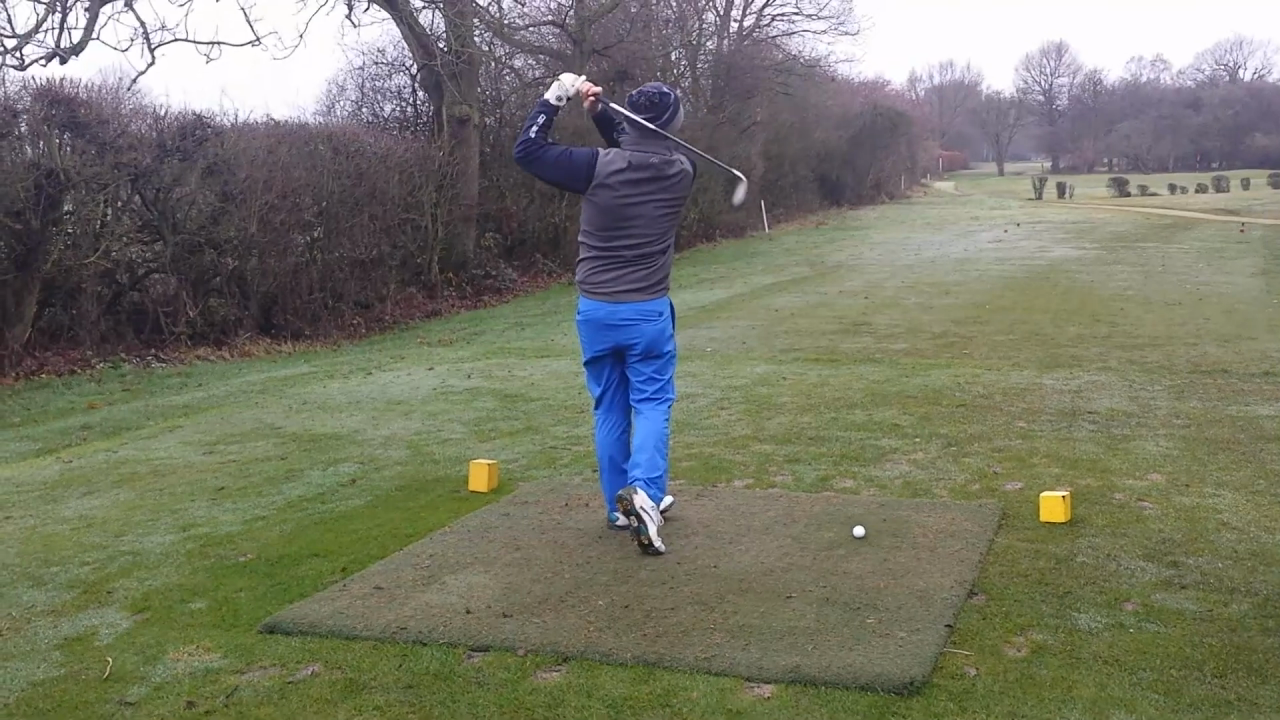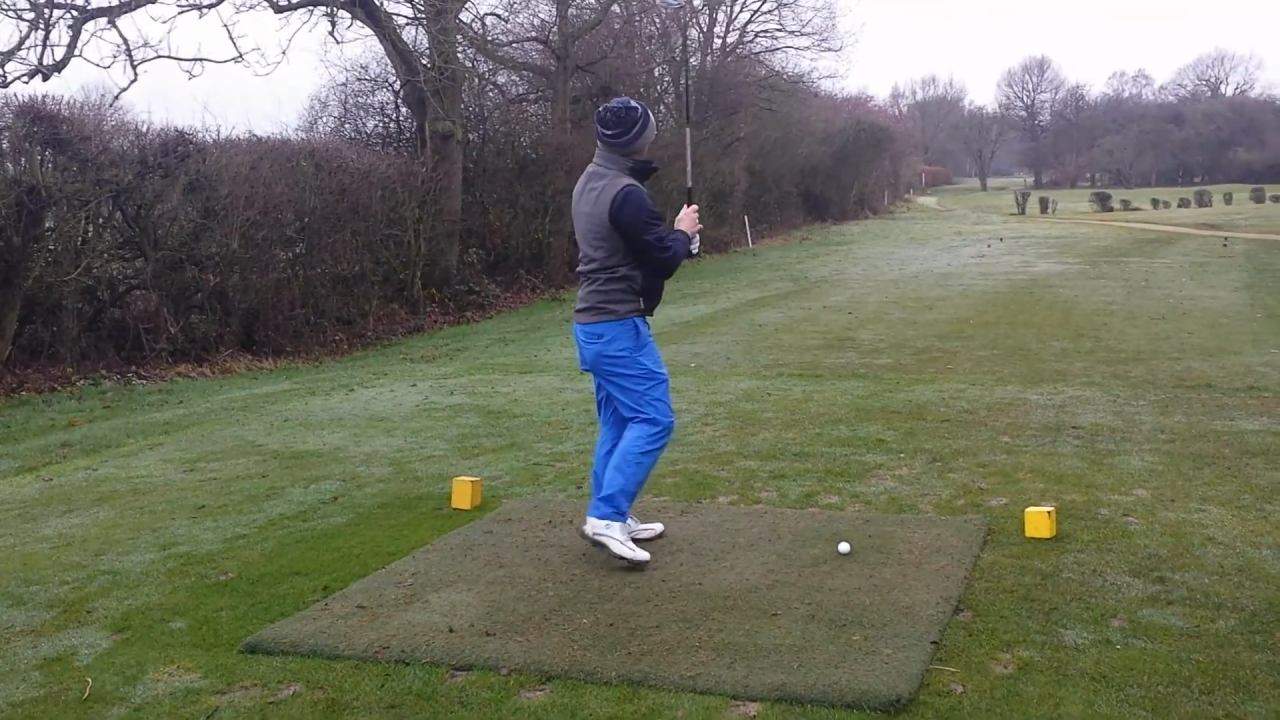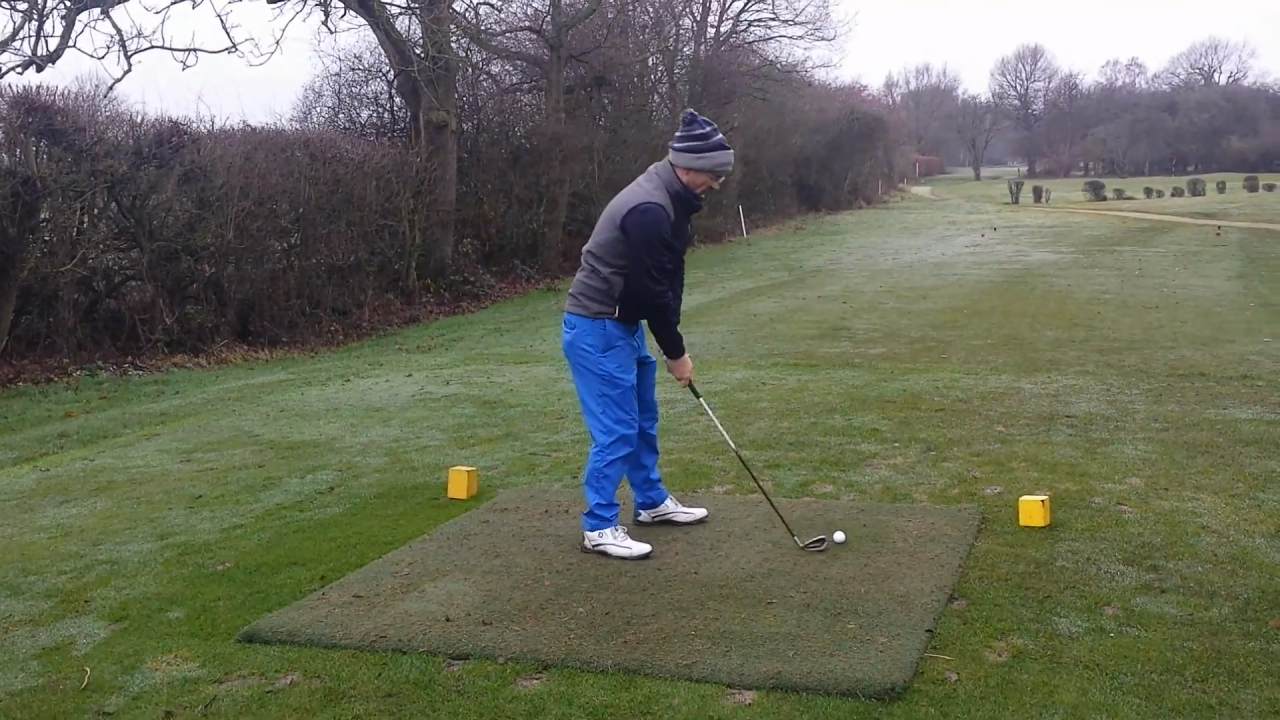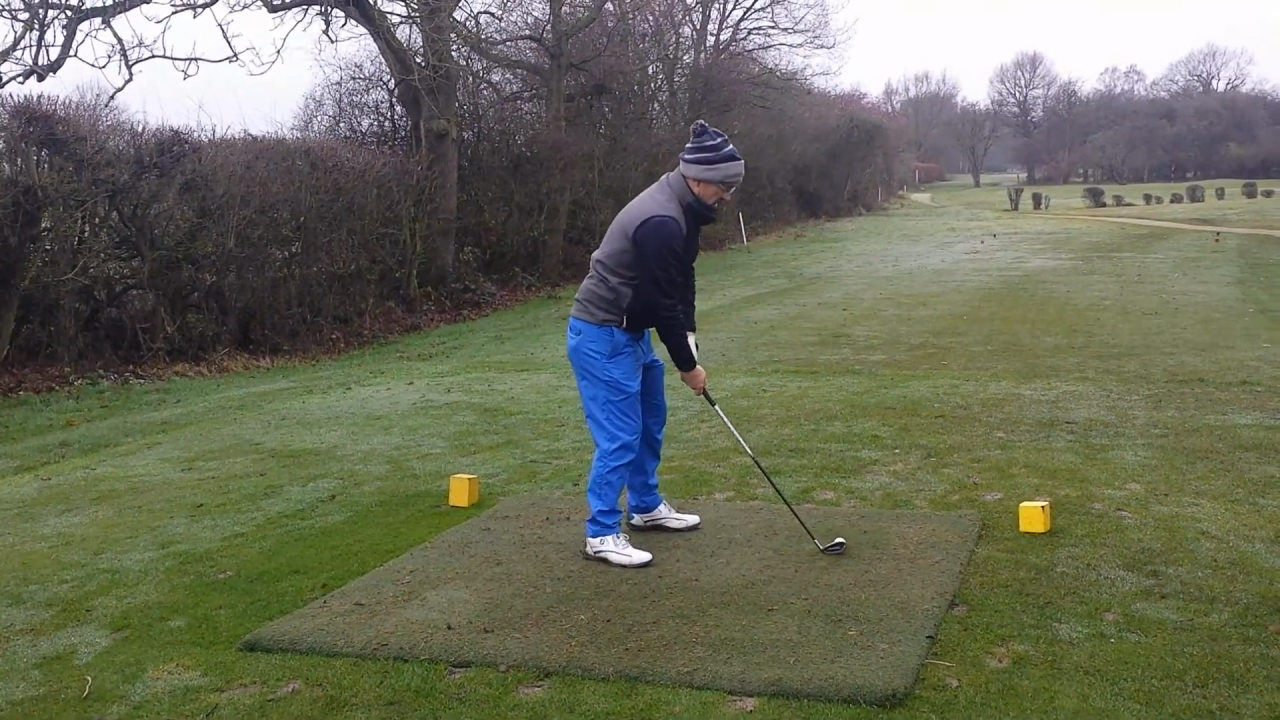
dt=1s
person 1, frame 1
left shoulder: (598, 166)
right shoulder: (682, 171)
left elbow: (527, 152)
left wrist: (555, 96)
right wrist: (598, 110)
left hip: (596, 310)
right hip: (649, 311)
left knee: (609, 408)
right knee: (653, 404)
left ankle: (621, 504)
right ankle: (645, 492)
person 1, frame 2
left shoulder: (591, 182)
right shoulder: (627, 194)
right elbow: (660, 261)
left wrist: (675, 236)
right wrist: (684, 233)
left hip: (599, 324)
right hip: (618, 326)
left knee: (620, 423)
right knee: (652, 422)
left ankle: (611, 517)
right ankle: (604, 518)
person 1, frame 3
left shoulder: (671, 198)
right shoulder: (650, 210)
left elbow: (667, 278)
right elbow: (651, 290)
left wrist: (672, 338)
right wrist: (675, 352)
left hip: (624, 323)
right hip: (597, 327)
left knee: (643, 417)
right knee: (615, 428)
left ankle: (652, 501)
right ankle: (599, 527)
person 1, frame 4
left shoulder: (679, 206)
right shoulder: (661, 223)
left elbow: (681, 281)
right elbow: (662, 302)
left wrist: (689, 336)
right wrist: (687, 365)
left hip: (629, 329)
right hip: (602, 335)
left knee: (650, 421)
right knee: (619, 435)
left ankle: (646, 506)
right ankle: (602, 534)
